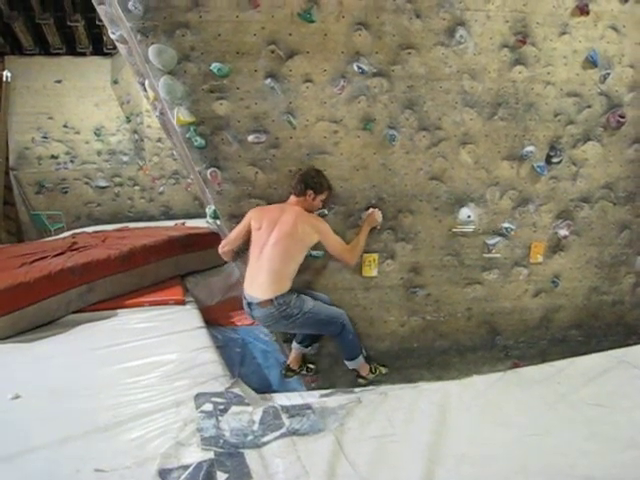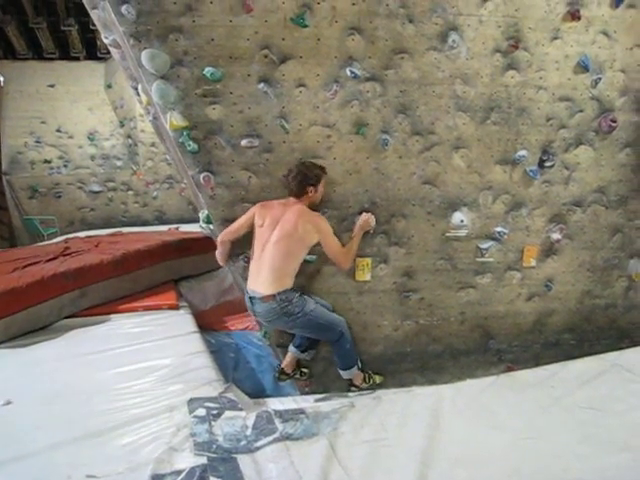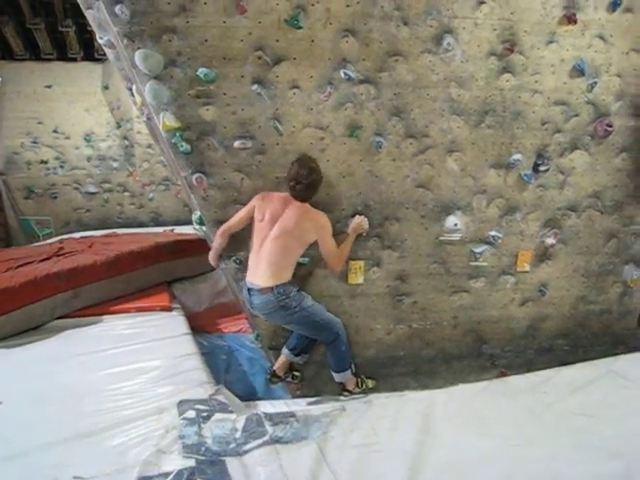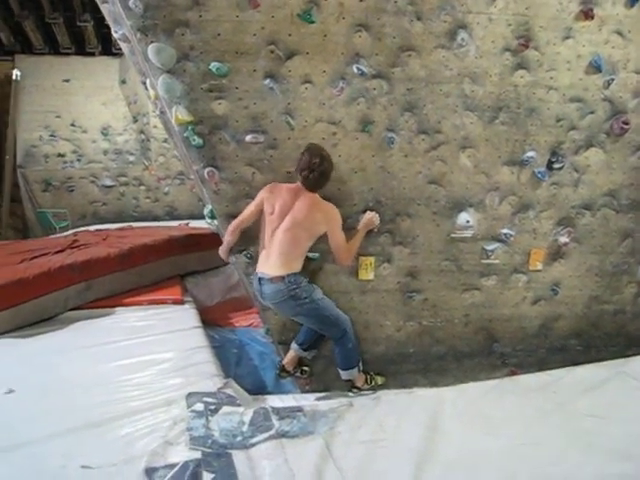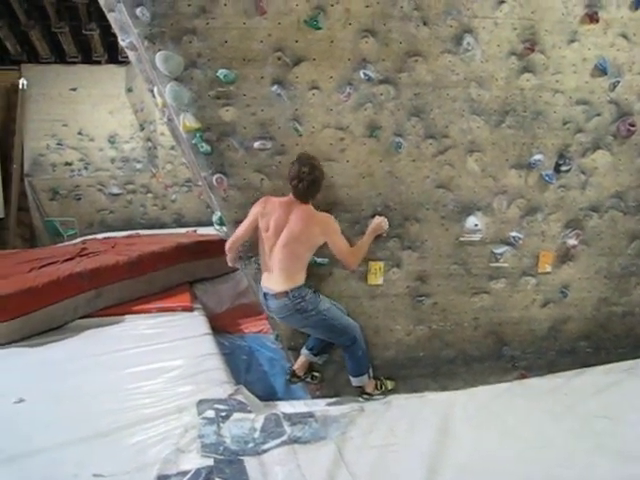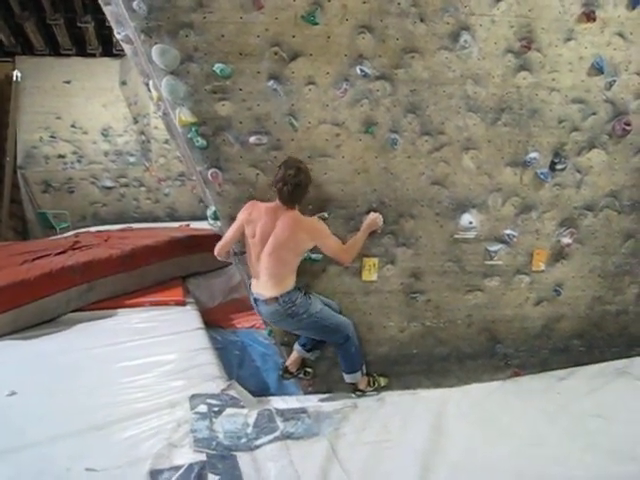
dt=0.5s
person 1, frame 1
left shoulder: (257, 213)
right shoulder: (313, 223)
left elbow: (224, 249)
right elbow: (350, 257)
right wrist: (367, 225)
left hip: (250, 304)
right hip: (274, 308)
left knee: (322, 304)
right knee: (339, 320)
left ankle: (294, 362)
right ankle: (363, 370)
person 1, frame 2
left shoulder: (263, 208)
right shoulder: (315, 222)
left elbow: (224, 238)
right elbow: (344, 262)
left wrist: (222, 258)
right wrist: (359, 231)
left hip: (253, 300)
right hip: (276, 304)
left knee: (322, 312)
right knee: (338, 328)
left ankle: (288, 365)
right ankle: (357, 378)
person 1, frame 3
left shoulder: (263, 200)
right shoulder: (317, 220)
left elbow: (224, 231)
right elbow: (336, 264)
left wrist: (214, 256)
right wrist: (353, 233)
left hip: (250, 293)
right hip: (275, 296)
left knee: (315, 317)
right knee: (334, 329)
left ankle: (281, 367)
right ankle: (349, 382)
person 1, frame 4
left shoulder: (272, 191)
right shoulder: (327, 212)
left elbow: (235, 228)
right elbow: (344, 259)
left wrist: (225, 249)
right wrist: (363, 228)
left hip: (261, 284)
right hip: (286, 287)
left knee: (324, 312)
right knee: (341, 326)
left ankle: (290, 362)
right ankle: (358, 379)
person 1, frame 5
left shoulder: (265, 205)
right shoulder: (322, 222)
left elbow: (231, 245)
right elbow: (351, 262)
left wrist: (232, 260)
right wrist: (372, 232)
left hip: (267, 297)
right hip: (291, 301)
left knee: (335, 316)
right knee: (351, 333)
left ankle: (300, 367)
right ankle: (367, 385)
person 1, frame 6
left shoulder: (251, 210)
right shoulder: (310, 227)
left elbow: (220, 251)
right elbow: (345, 257)
left wrist: (227, 256)
right wrist: (366, 228)
left hip: (258, 301)
right hip: (282, 306)
left knee: (331, 311)
right knee: (344, 331)
left ankle: (293, 363)
right ankle: (361, 382)
